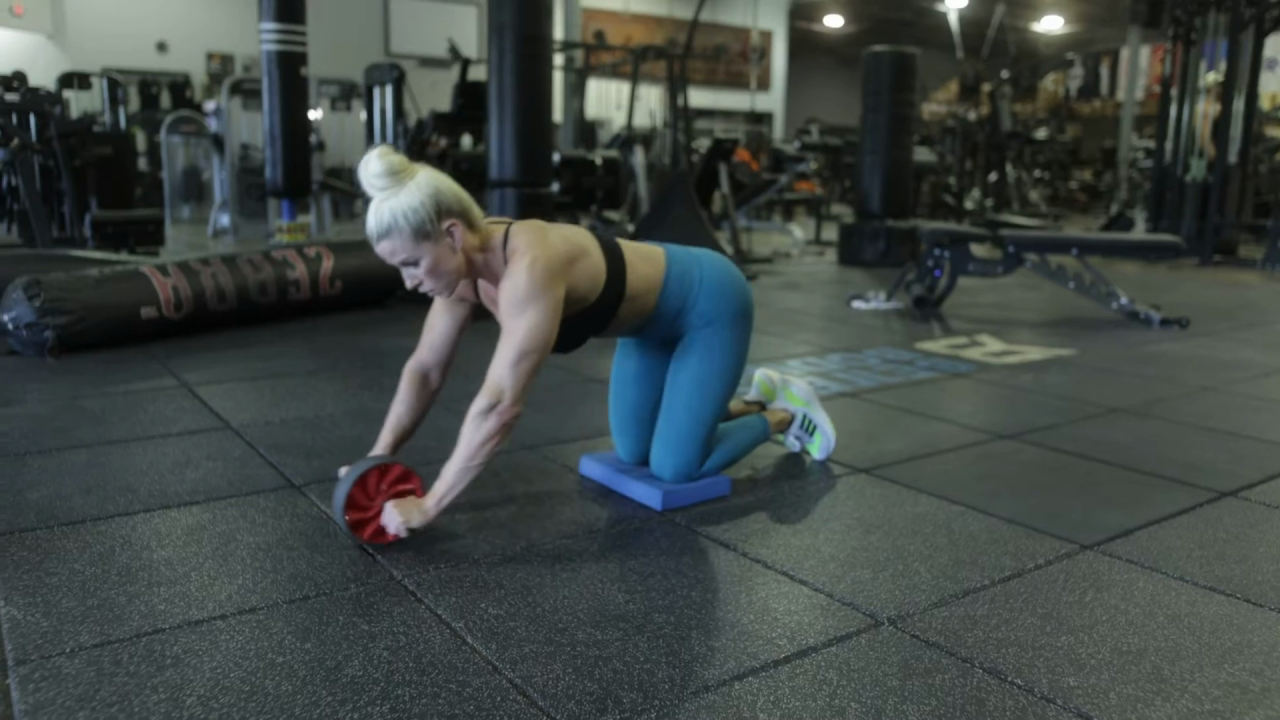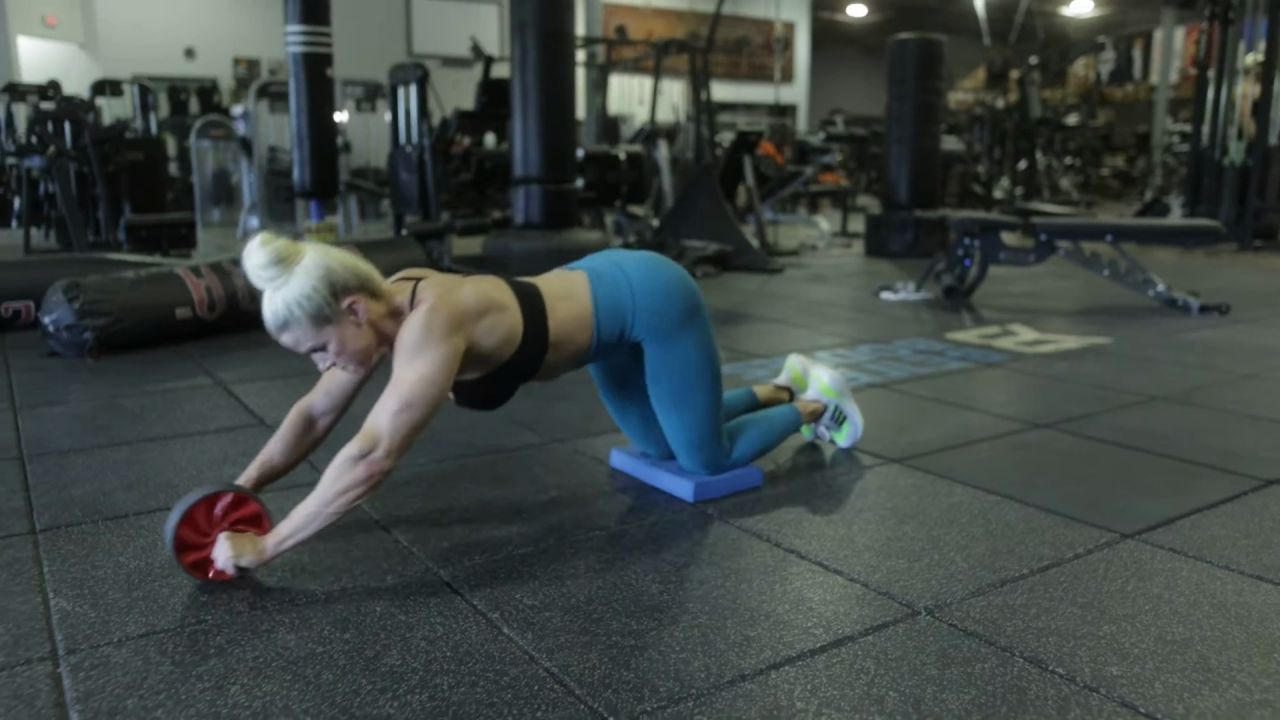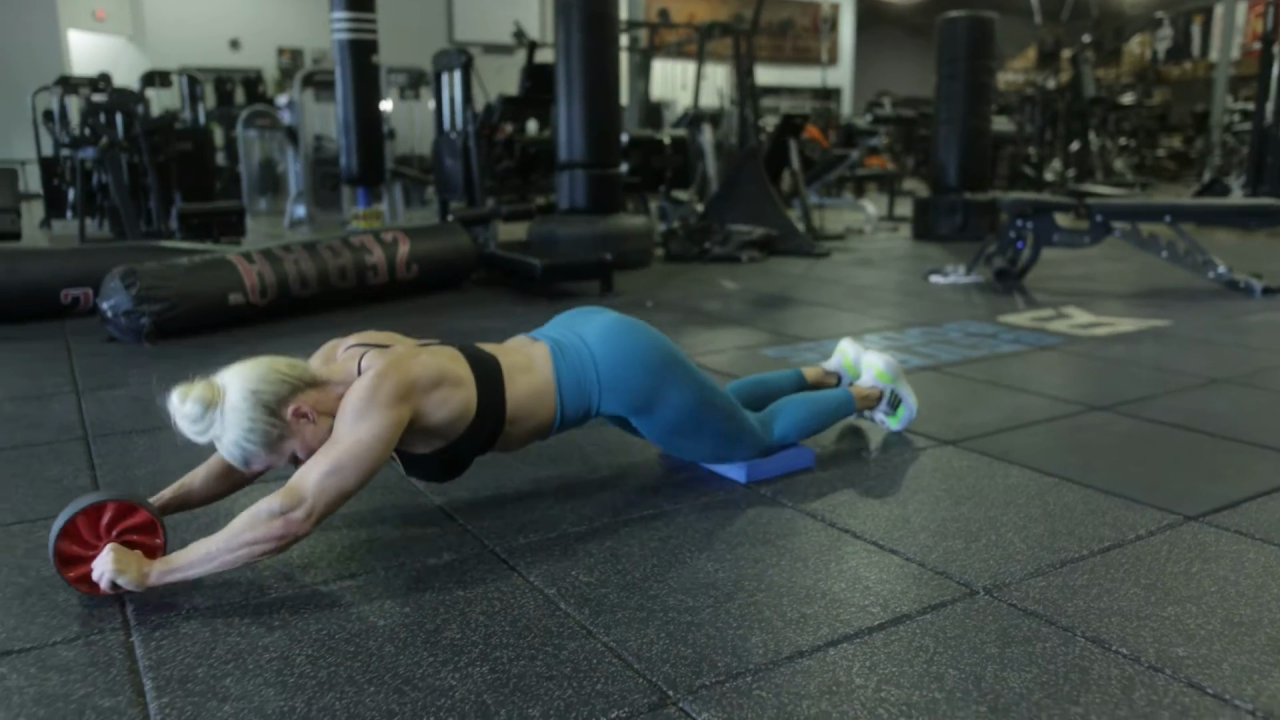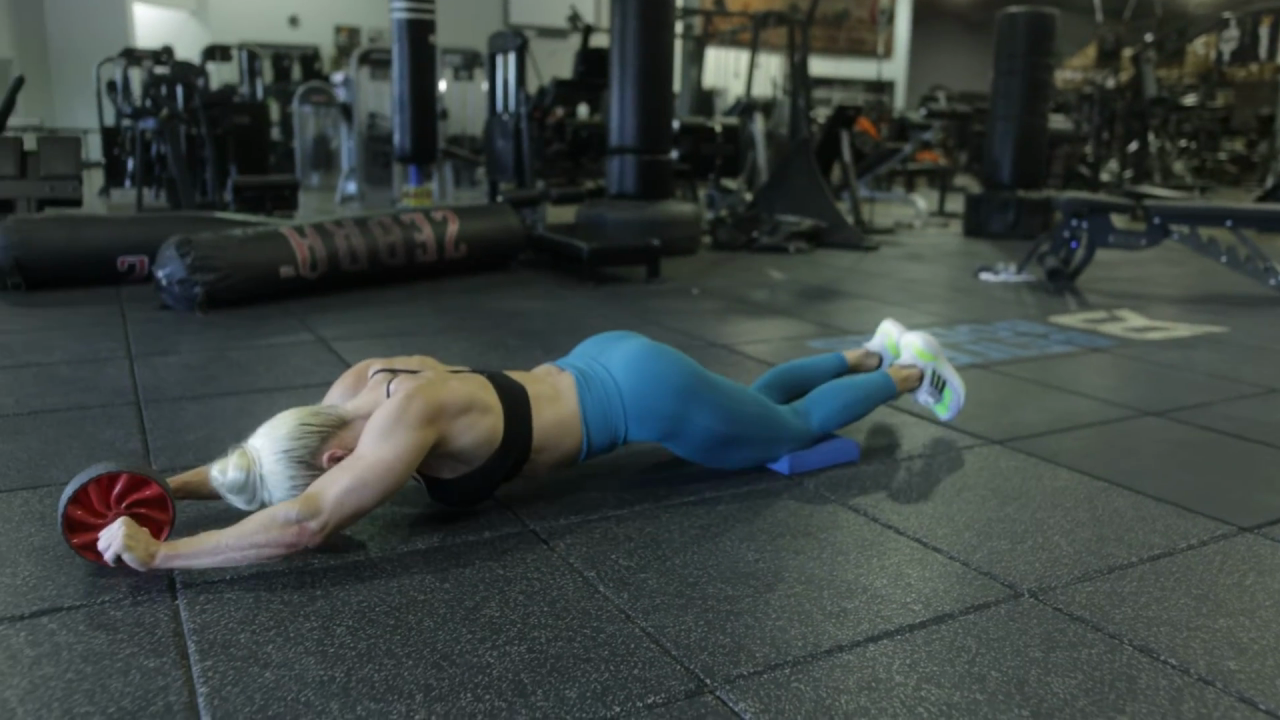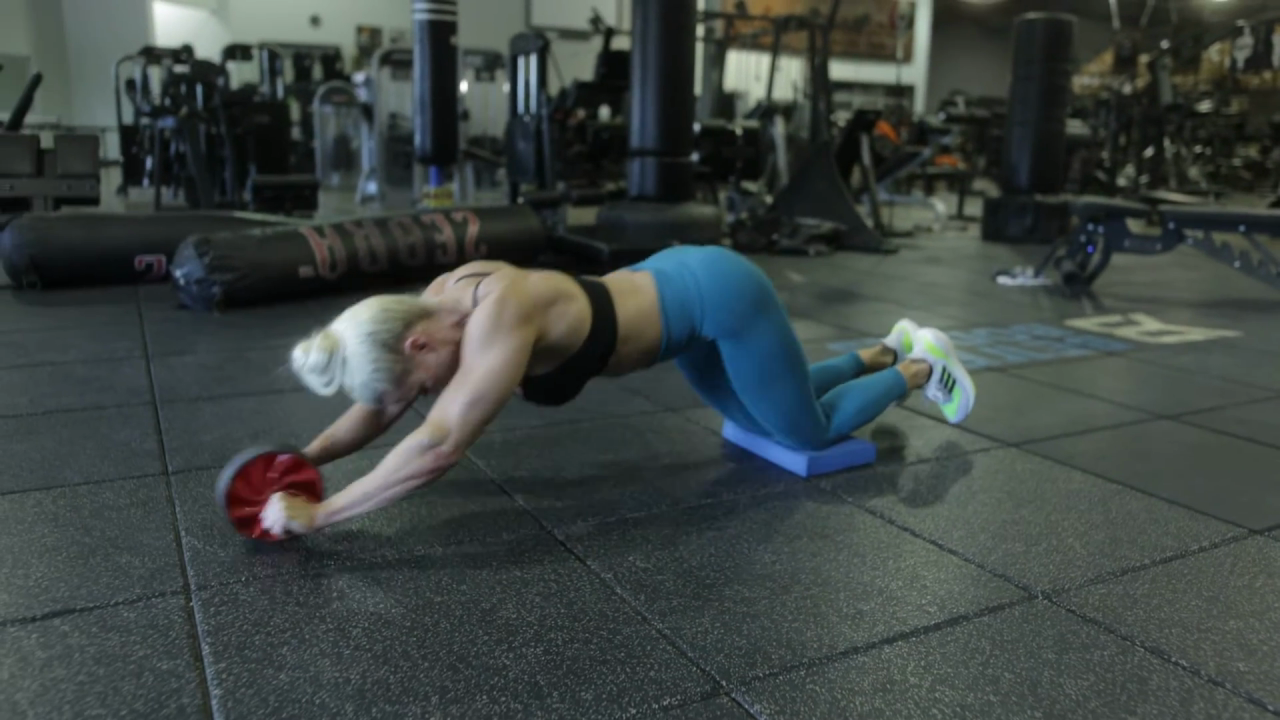
dt=0.5s
person 1, frame 1
left shoulder: (530, 266)
right shoulder: (463, 261)
left elbow: (499, 403)
right elbow: (424, 370)
left wrist: (428, 505)
right wrist: (378, 462)
left hip: (710, 303)
right hip: (654, 314)
left knee: (674, 469)
right knee: (633, 455)
left ankle: (784, 415)
right ankle: (753, 401)
person 1, frame 2
left shoulder: (432, 322)
right shoulder: (384, 305)
left elbow: (371, 457)
right elbow: (314, 413)
left wrist: (264, 545)
right wrist: (240, 489)
left hip: (652, 299)
right hip: (603, 288)
left knee: (707, 460)
right knee: (665, 447)
left ankle: (815, 404)
right ankle: (779, 388)
person 1, frame 3
left shoulder: (377, 393)
right shoulder: (330, 366)
left elbow: (288, 518)
right elbow: (241, 452)
left wrist: (148, 572)
right wrist: (152, 507)
left hip: (617, 365)
right hip: (578, 343)
left knee: (749, 444)
right knee: (714, 413)
left ankle: (867, 392)
right ankle: (826, 371)
person 1, frame 4
left shoulder: (404, 420)
right shoulder: (361, 386)
left elbow: (302, 526)
right elbow: (273, 466)
left wrist: (158, 551)
right wrist: (168, 485)
left hip: (643, 393)
right hip: (606, 365)
left knee: (794, 432)
right knee: (755, 401)
left ankle: (909, 371)
right ankle: (869, 353)
person 1, frame 5
left shoulder: (496, 318)
right shoulder: (442, 300)
left elbow: (436, 447)
right elbow: (380, 405)
left wrist: (315, 514)
right wrist: (305, 455)
left hip: (719, 297)
right hip: (678, 285)
left knee: (810, 433)
right knee: (764, 418)
left ankle: (920, 367)
right ankle: (883, 353)
